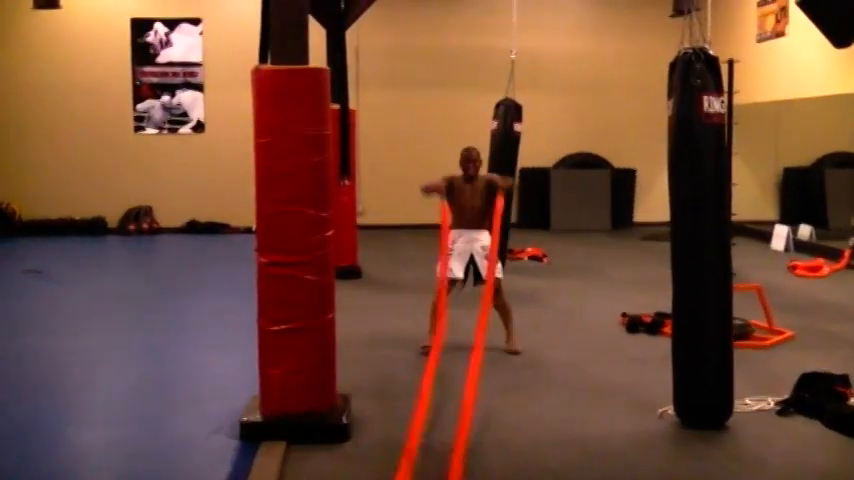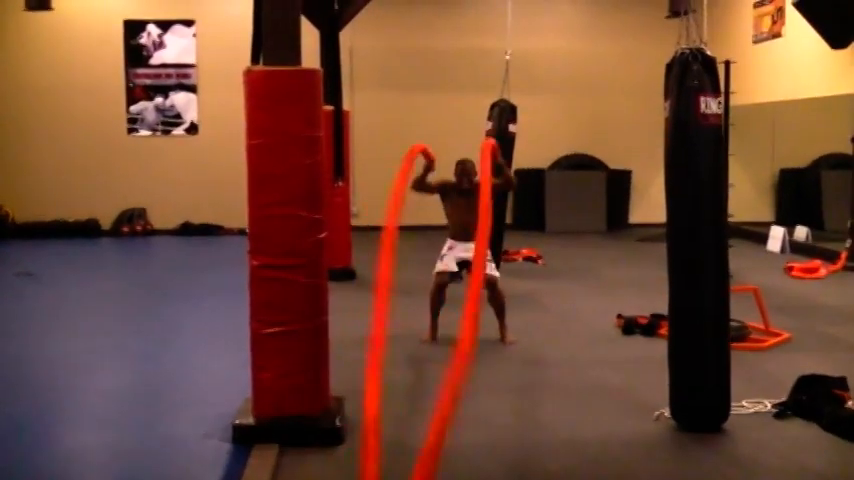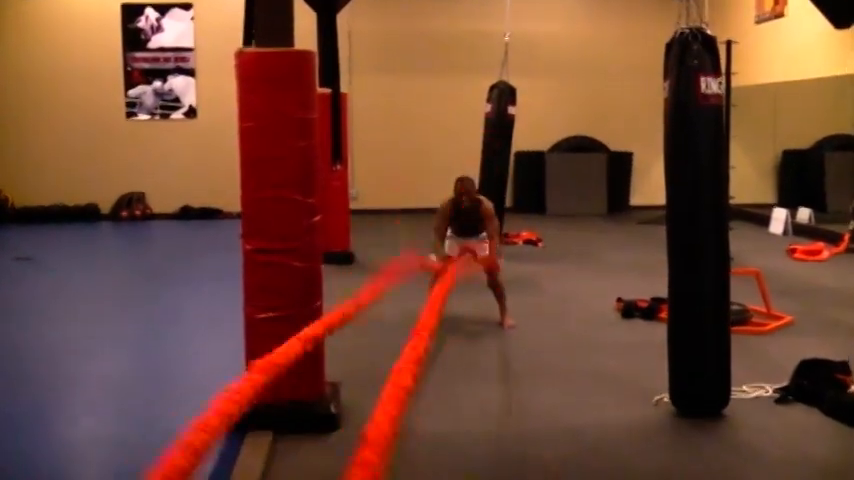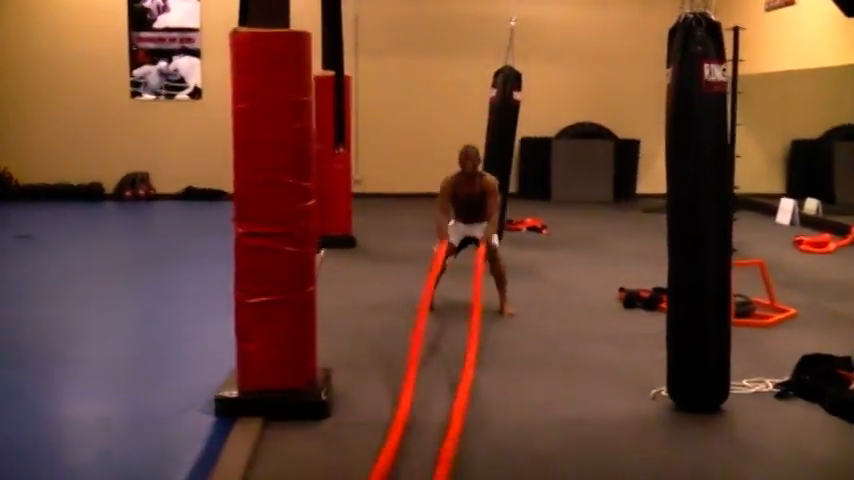
dt=0.2s
person 1, frame 1
left shoulder: (489, 181)
right shoulder: (452, 182)
left elbow: (505, 183)
right elbow: (429, 187)
left wrist: (504, 184)
right wrist: (433, 188)
left hip: (483, 239)
right hip: (458, 239)
left knee: (496, 285)
right knee: (447, 283)
left ankle: (510, 337)
right ankle: (431, 335)
person 1, frame 2
left shoulder: (483, 188)
right shoulder: (446, 187)
left elbow: (510, 185)
right elbow: (418, 186)
left wrist: (501, 166)
right wrist: (426, 170)
right hip: (453, 245)
left knee: (492, 282)
right knee: (440, 281)
left ankle: (504, 330)
right ankle: (433, 328)
person 1, frame 3
left shoulder: (486, 208)
right shoulder: (447, 208)
left elbow: (494, 238)
right elbow: (439, 237)
left wrist: (493, 258)
right wrist: (440, 255)
left hip: (479, 238)
right hip: (455, 237)
left knee: (492, 269)
left ankle: (504, 315)
person 1, frame 4
left shoulder: (489, 183)
right shoulder: (449, 182)
left elbow: (494, 214)
right elbow: (442, 212)
left wrist: (488, 236)
right wrist: (442, 235)
left hip: (482, 223)
right hip: (459, 222)
left knee: (493, 255)
left ankle: (504, 302)
